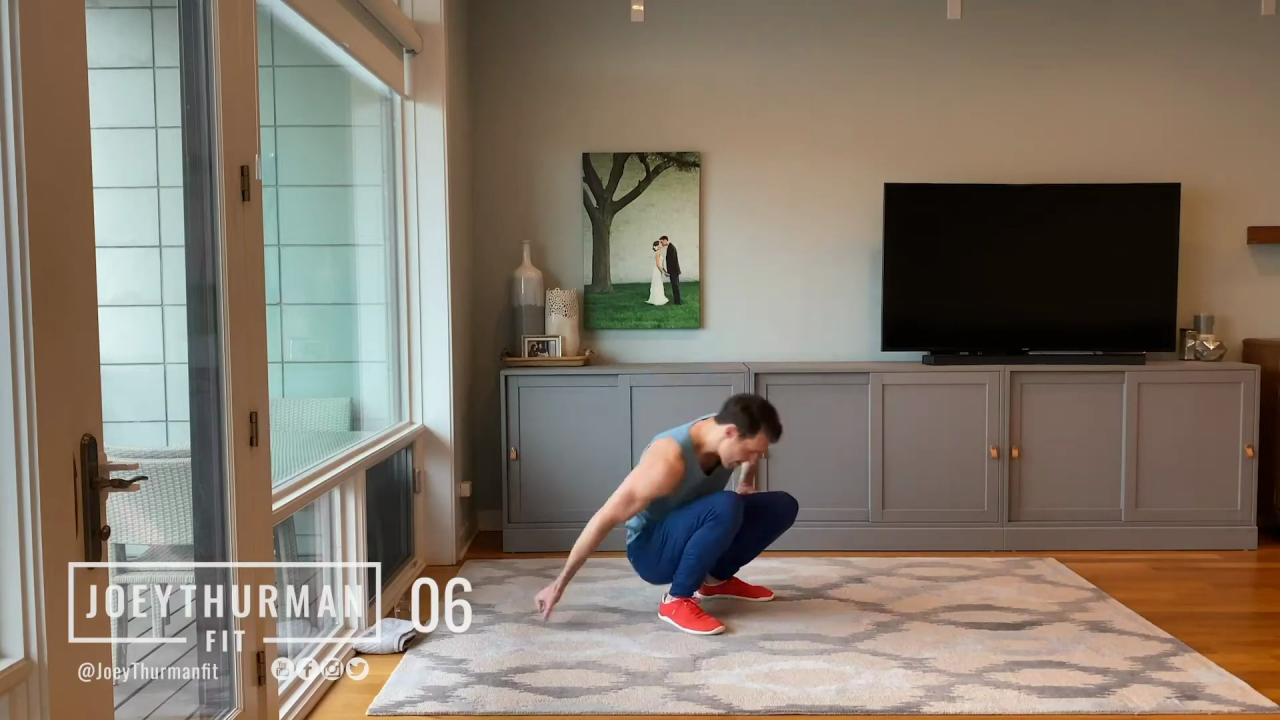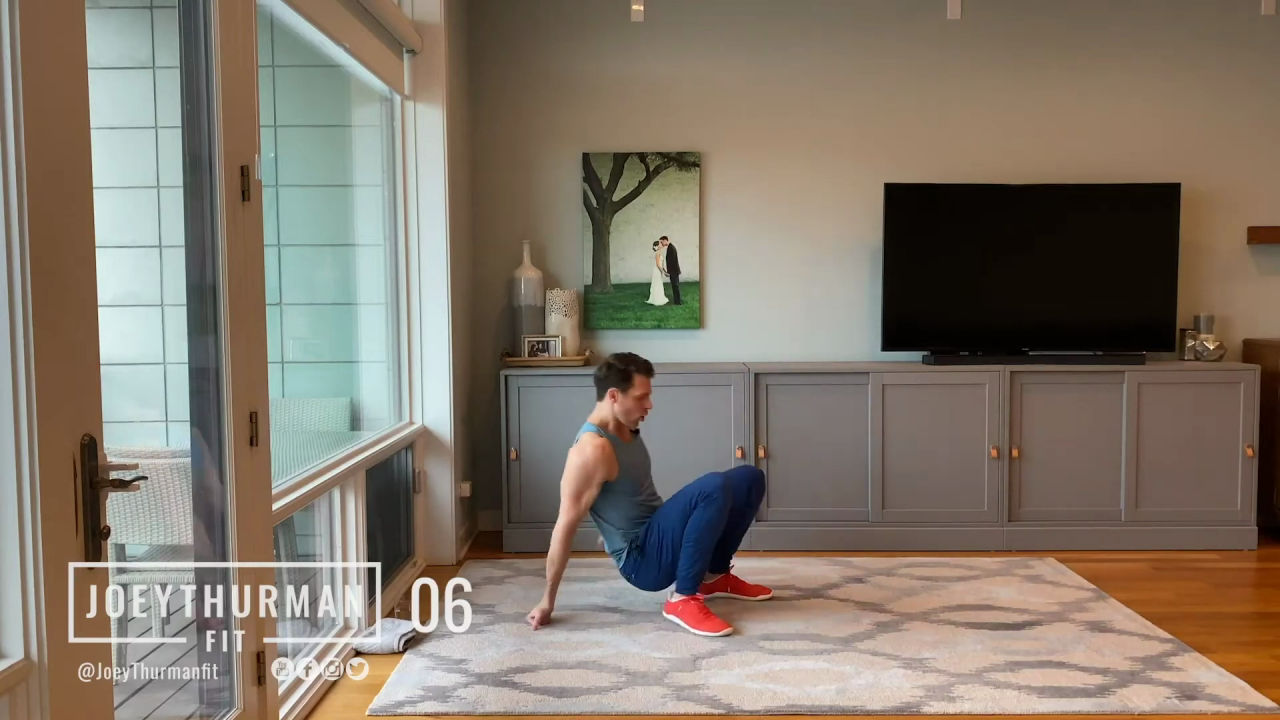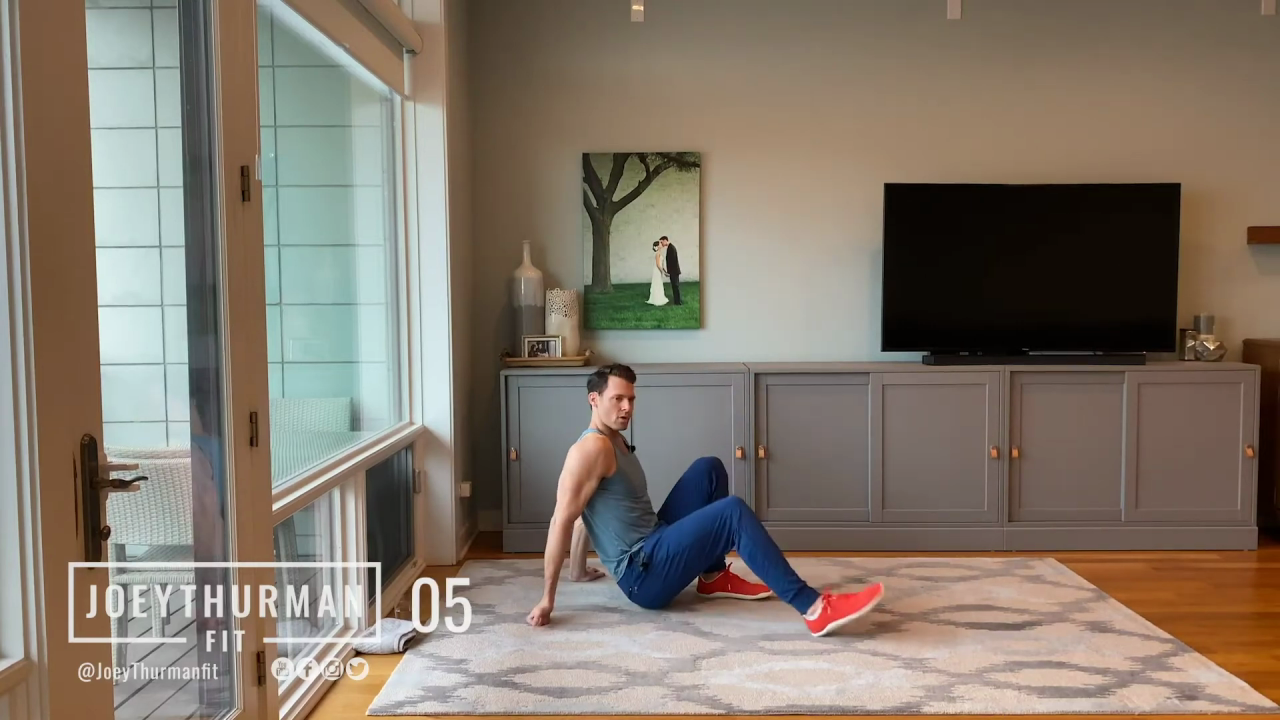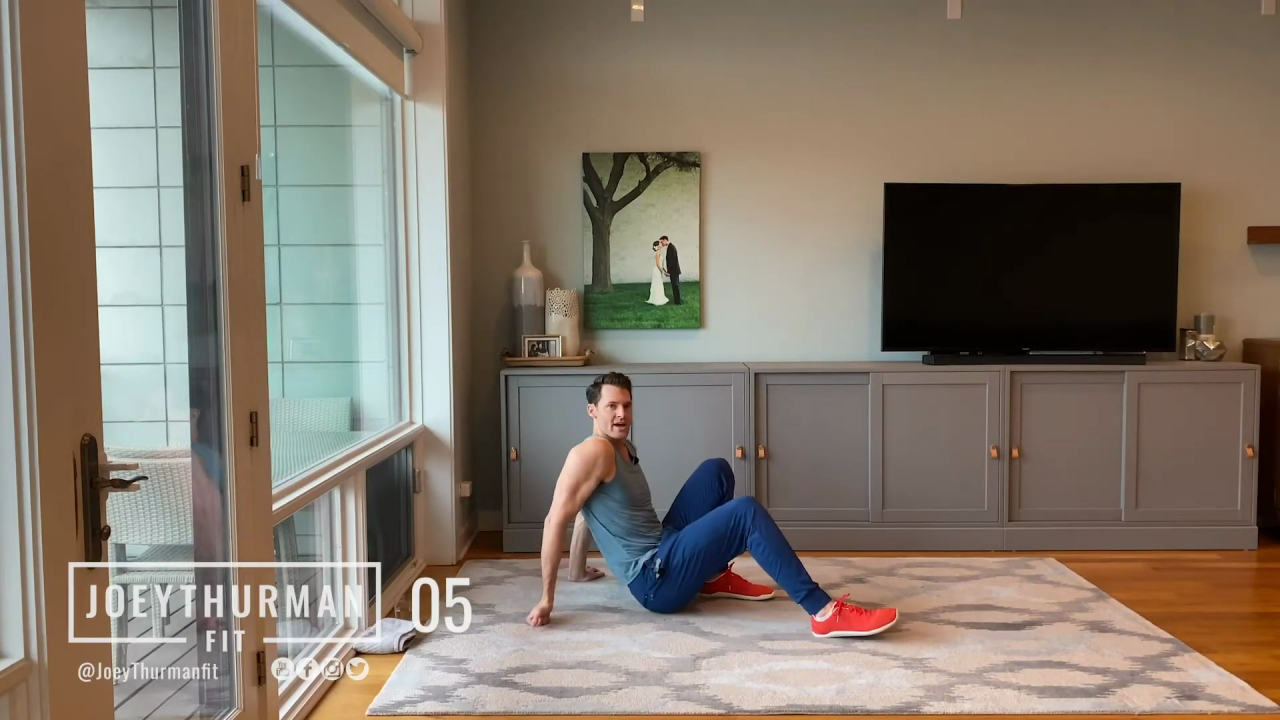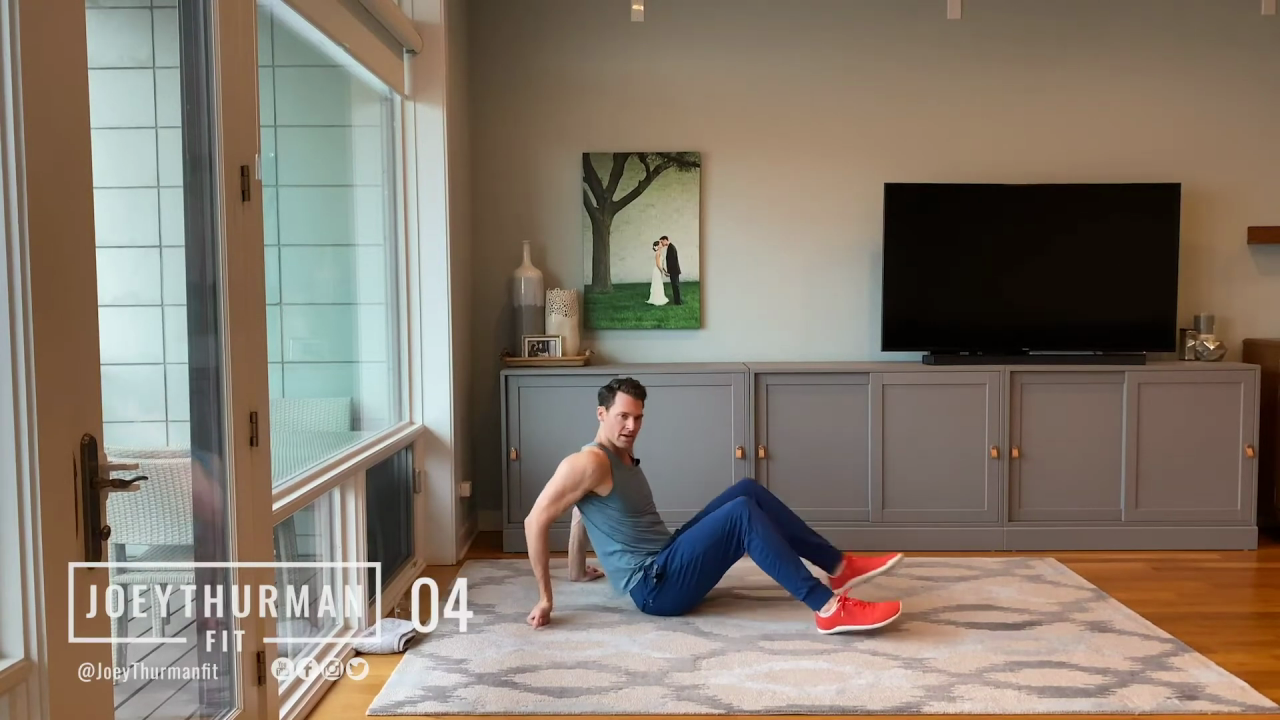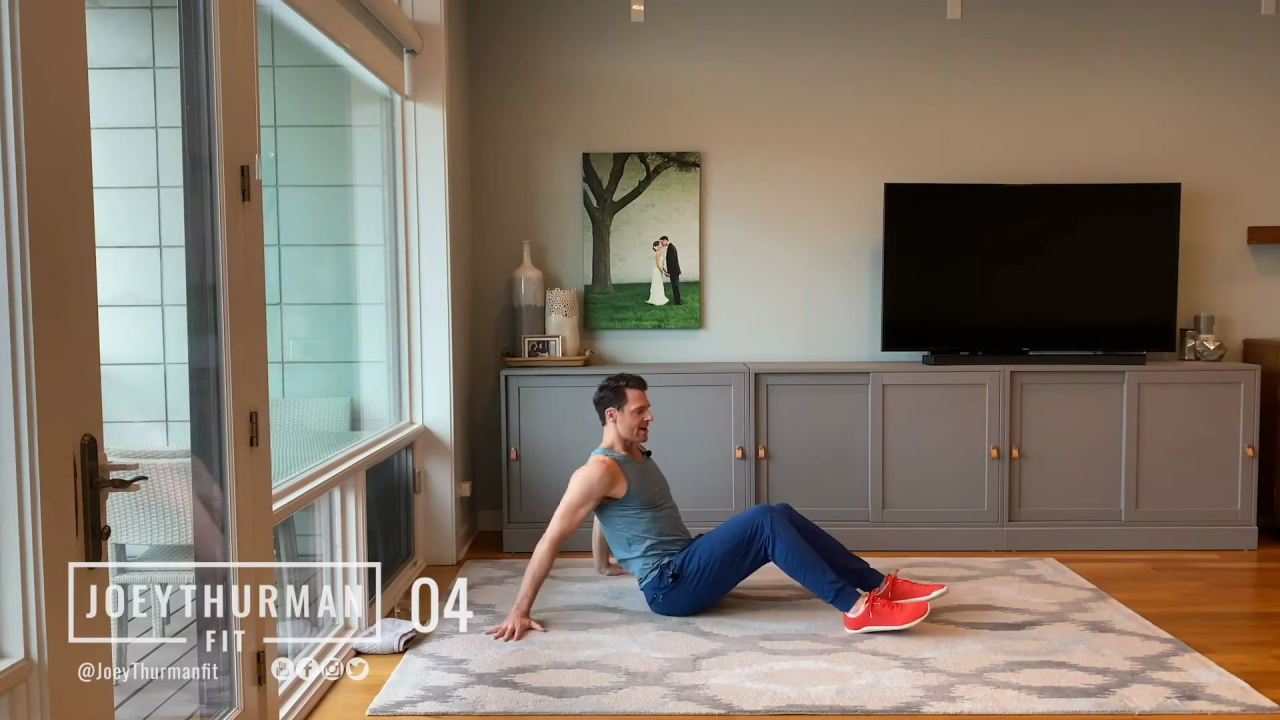
dt=0.5s
person 1, frame 1
left shoulder: (725, 435)
right shoulder: (670, 459)
right elbow: (603, 519)
left wrist: (746, 485)
right wrist: (559, 585)
left hip: (688, 533)
right hip: (650, 549)
left knee: (783, 507)
right knee: (726, 507)
left ankle: (717, 579)
right ankle: (677, 600)
person 1, frame 2
left shoulder: (625, 424)
right shoulder: (593, 449)
right elbow: (566, 524)
left wrist: (609, 535)
right wrist: (546, 603)
left hip: (662, 533)
right hip: (642, 560)
left knee: (750, 478)
right knee: (715, 487)
left ankle: (714, 575)
right ankle: (683, 597)
person 1, frame 3
left shoulder: (615, 441)
right shoulder: (591, 449)
left elbow: (586, 515)
right elbow: (562, 519)
left wrist: (579, 570)
right wrist: (547, 599)
left hip: (655, 545)
right hip: (643, 575)
left knee: (710, 468)
right knee: (733, 512)
left ankle: (714, 577)
right ankle: (815, 608)
person 1, frame 4
left shoulder: (623, 447)
right shoulder: (593, 452)
left elbow: (587, 513)
right elbow: (556, 519)
left wrist: (578, 570)
right wrist: (547, 598)
left hip: (664, 548)
right hip: (656, 581)
left knee: (716, 470)
right knee: (747, 512)
left ankle: (716, 577)
right ankle: (825, 613)
person 1, frame 5
left shoulder: (623, 453)
right shoulder: (589, 463)
left elbow: (582, 512)
right elbow: (536, 521)
left wrist: (578, 568)
right wrist: (545, 596)
left hip: (669, 558)
right hip: (656, 587)
left knee: (749, 491)
right knee: (743, 511)
left ankle: (841, 567)
right ankle: (830, 607)
person 1, frame 6
left shoulder: (636, 454)
right shoulder: (600, 471)
right elbow: (552, 538)
left wrist: (604, 564)
right wrist: (519, 612)
left hip: (686, 562)
right hip: (670, 587)
left knee: (782, 514)
right knee: (764, 519)
left ankle: (880, 585)
right ankle: (857, 609)
